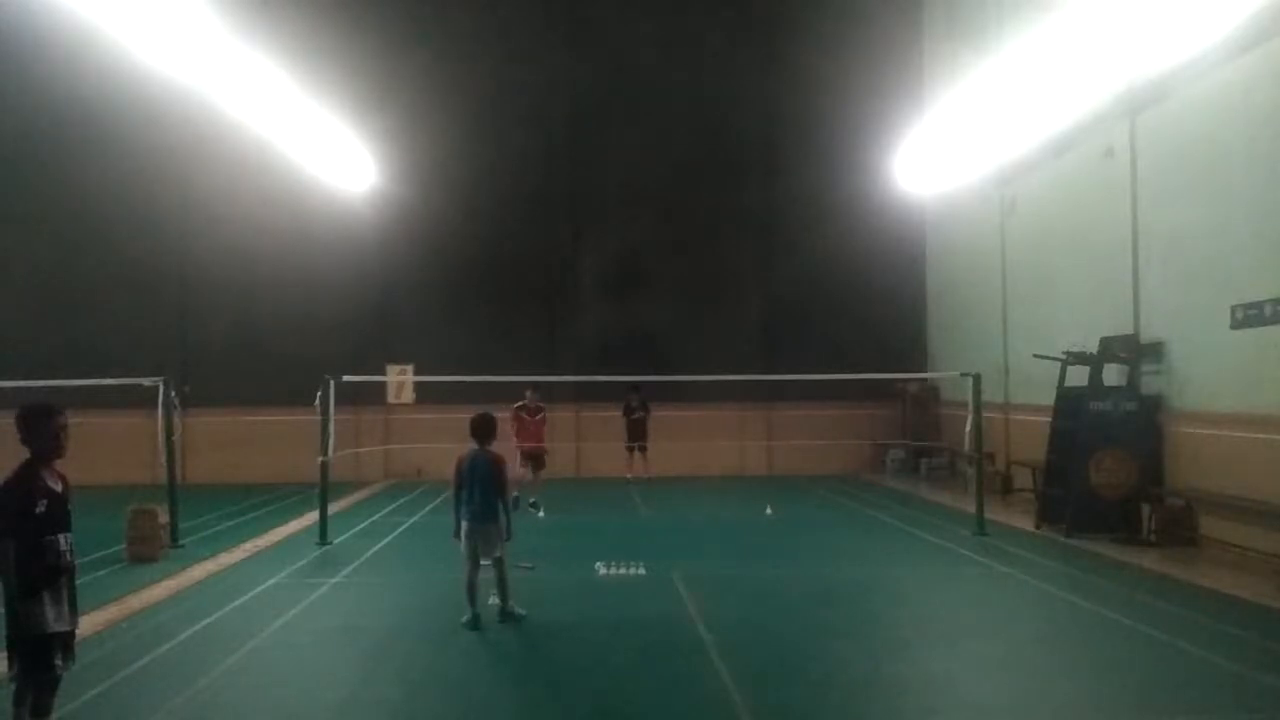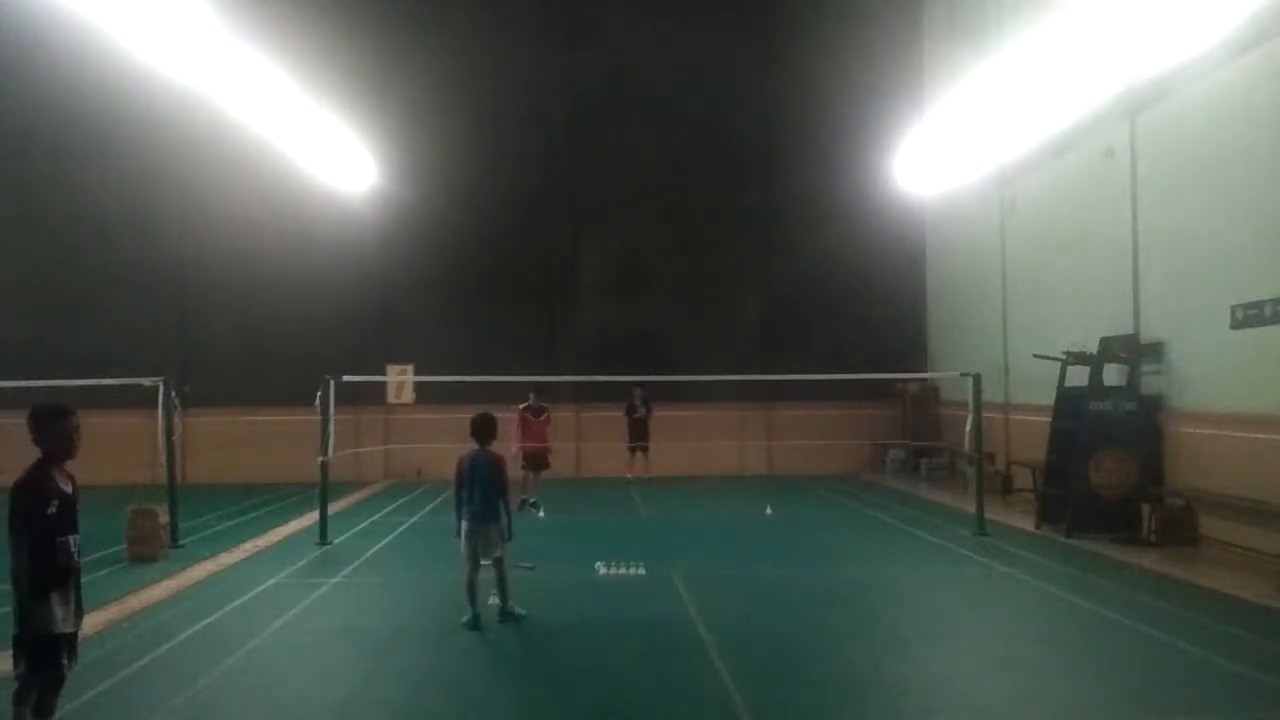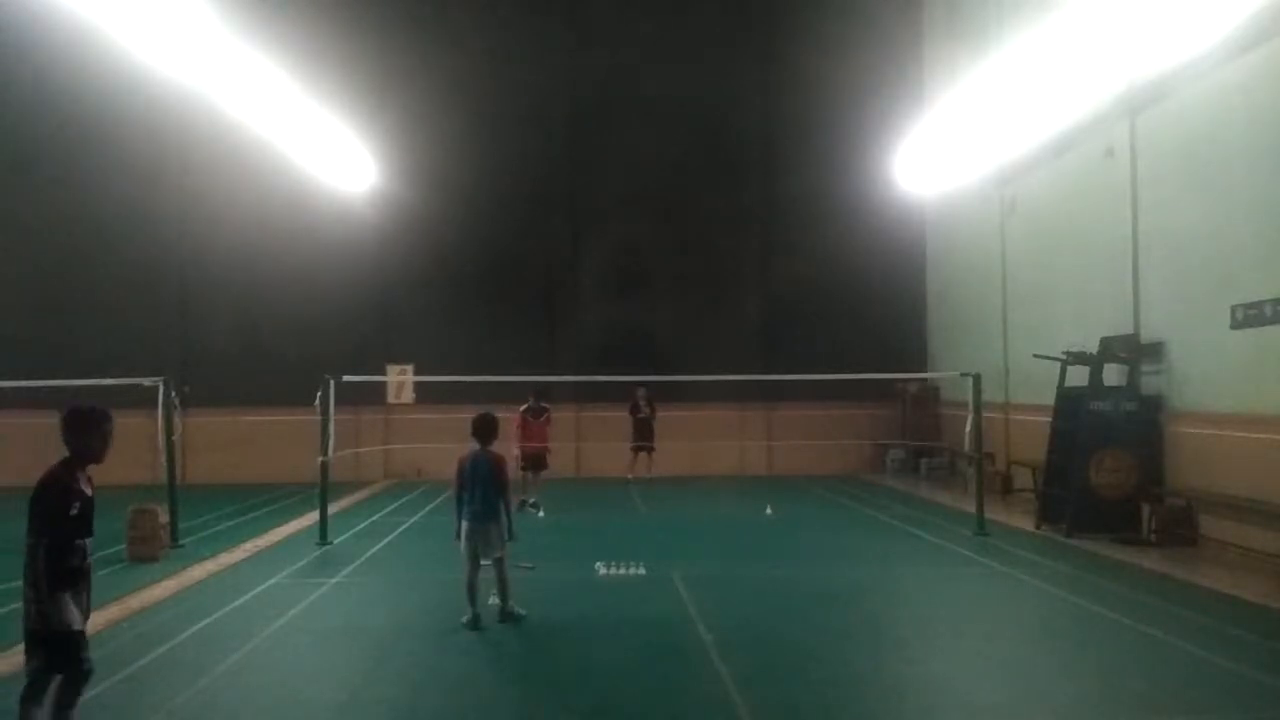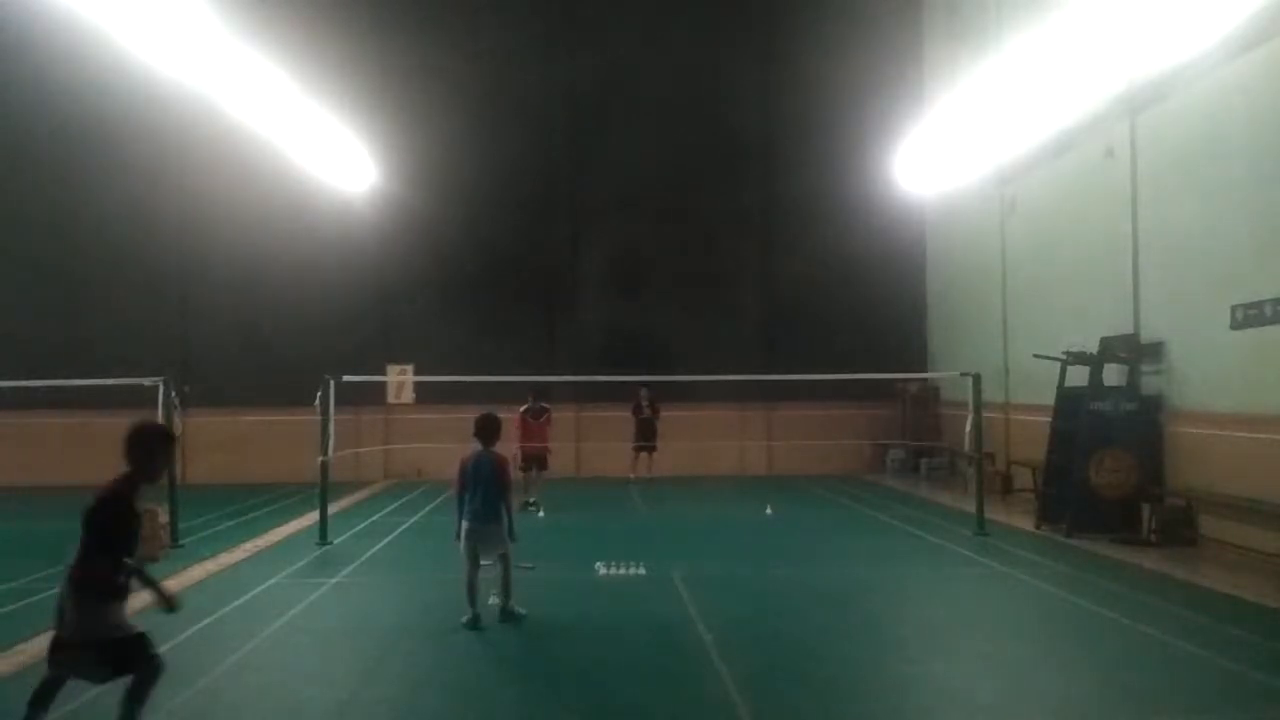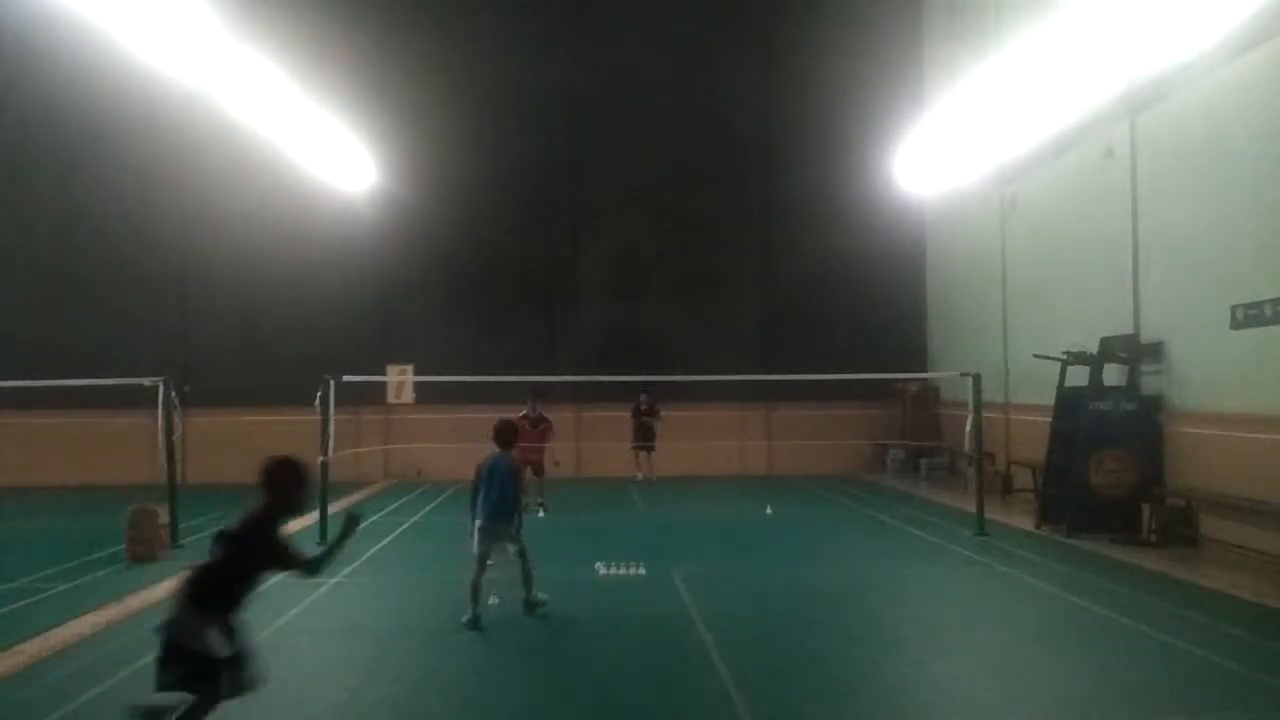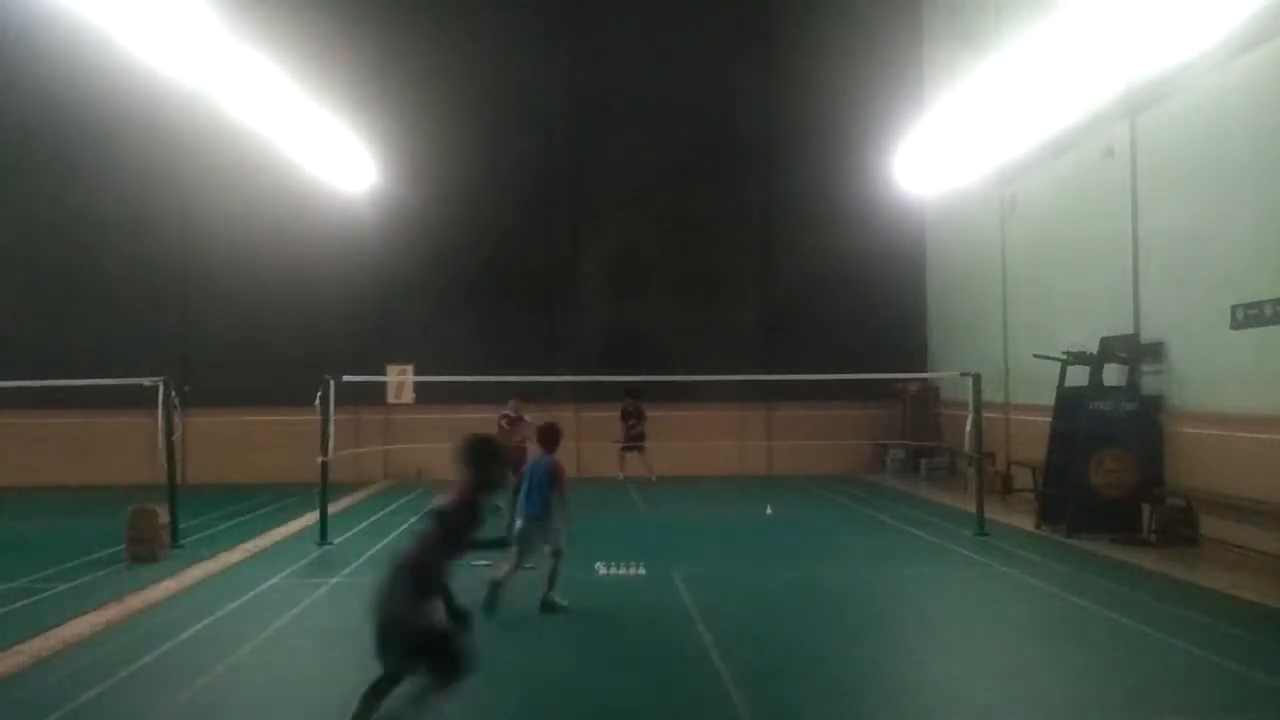
dt=0.3s
person 1, frame 1
left shoulder: (61, 482)
left wrist: (71, 598)
left hip: (59, 596)
right hip: (32, 598)
left knee: (52, 673)
right knee: (35, 677)
person 1, frame 2
left shoulder: (69, 482)
right shoulder: (29, 487)
right elbow: (19, 553)
right wrist: (24, 608)
left hip: (64, 594)
right hip: (41, 598)
left knee: (55, 673)
right knee: (43, 676)
person 1, frame 3
left shoulder: (84, 481)
right shoulder: (53, 485)
right elbow: (36, 548)
left wrist: (85, 595)
right wrist: (42, 604)
left hip: (71, 590)
right hip: (52, 593)
left knee: (44, 670)
right knee: (80, 668)
person 1, frame 4
left shoulder: (126, 497)
right shoulder: (116, 502)
right elbow: (94, 565)
left wrist: (157, 590)
left hip: (102, 599)
right hip: (93, 602)
left knee: (62, 671)
right knee: (149, 665)
person 1, frame 5
left shoulder: (256, 524)
right shoulder: (262, 535)
right elbow: (310, 568)
right wrist: (344, 534)
left hip: (208, 609)
right hip: (198, 614)
left knee: (240, 681)
right knee: (213, 690)
person 1, frame 6
left shoulder: (460, 502)
right shoulder: (467, 508)
right elbow: (432, 558)
left wrist: (500, 542)
left hip: (410, 591)
right hip: (412, 595)
person 2, frame 1
left shoulder: (463, 460)
right shoulder: (497, 460)
left elbow: (457, 495)
right elbow: (502, 495)
left wrist: (457, 522)
right wrist: (508, 523)
left hip: (469, 520)
right hip: (491, 520)
left knee: (471, 568)
right knee: (499, 565)
left ankle: (473, 614)
right ankle: (505, 608)
person 2, frame 2
left shoulder: (463, 460)
right shoulder: (497, 460)
left elbow: (458, 495)
right elbow: (504, 495)
left wrist: (458, 522)
right wrist: (509, 523)
left hip: (469, 520)
right hip: (492, 520)
left knee: (471, 567)
right knee: (499, 565)
left ankle: (473, 614)
right ankle: (505, 608)
person 2, frame 3
left shoulder: (464, 461)
right shoulder: (498, 460)
left elbow: (458, 495)
right elbow: (505, 495)
left wrist: (458, 523)
right wrist: (510, 523)
left hip: (470, 520)
right hip: (493, 520)
left knee: (472, 567)
right knee: (500, 565)
left ankle: (473, 614)
right ankle: (505, 608)
person 2, frame 4
left shoulder: (466, 461)
right shoulder: (500, 461)
left elbow: (460, 496)
right elbow: (506, 496)
left wrist: (459, 523)
right wrist: (510, 524)
left hip: (471, 520)
right hip: (494, 520)
left knee: (472, 568)
right knee: (505, 562)
left ankle: (473, 614)
right ankle: (507, 607)
person 2, frame 5
left shoulder: (483, 463)
right shoulder: (514, 464)
left elbow: (474, 495)
right elbow: (517, 497)
left wrist: (474, 522)
right wrist: (519, 525)
left hip: (483, 519)
right hip: (506, 519)
left knee: (479, 567)
right knee: (523, 556)
left ankle: (474, 613)
right ankle: (530, 599)
person 2, frame 6
left shoulder: (530, 464)
right shoulder: (556, 466)
left elbow: (518, 492)
right elbow: (561, 497)
left wrist: (515, 517)
right wrist: (565, 523)
left hip: (525, 517)
right hip: (544, 518)
left knee: (515, 561)
right knee: (557, 554)
left ankle: (498, 583)
right ankle: (548, 598)
